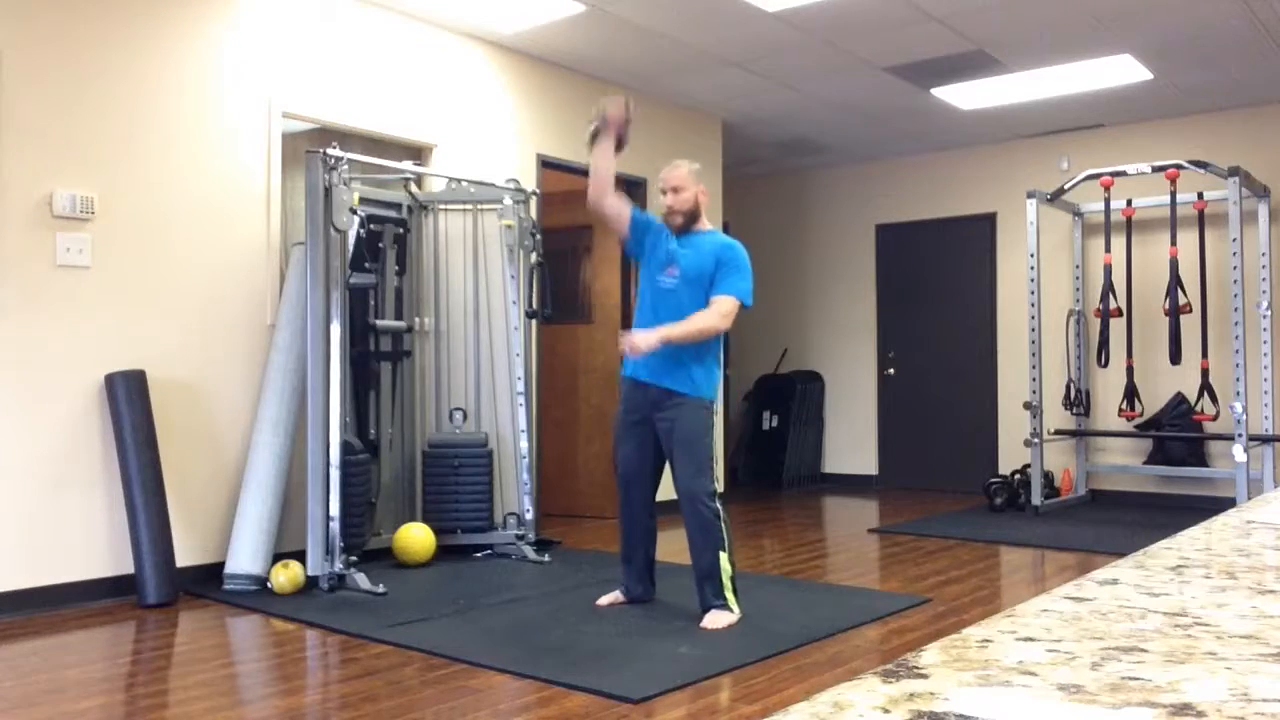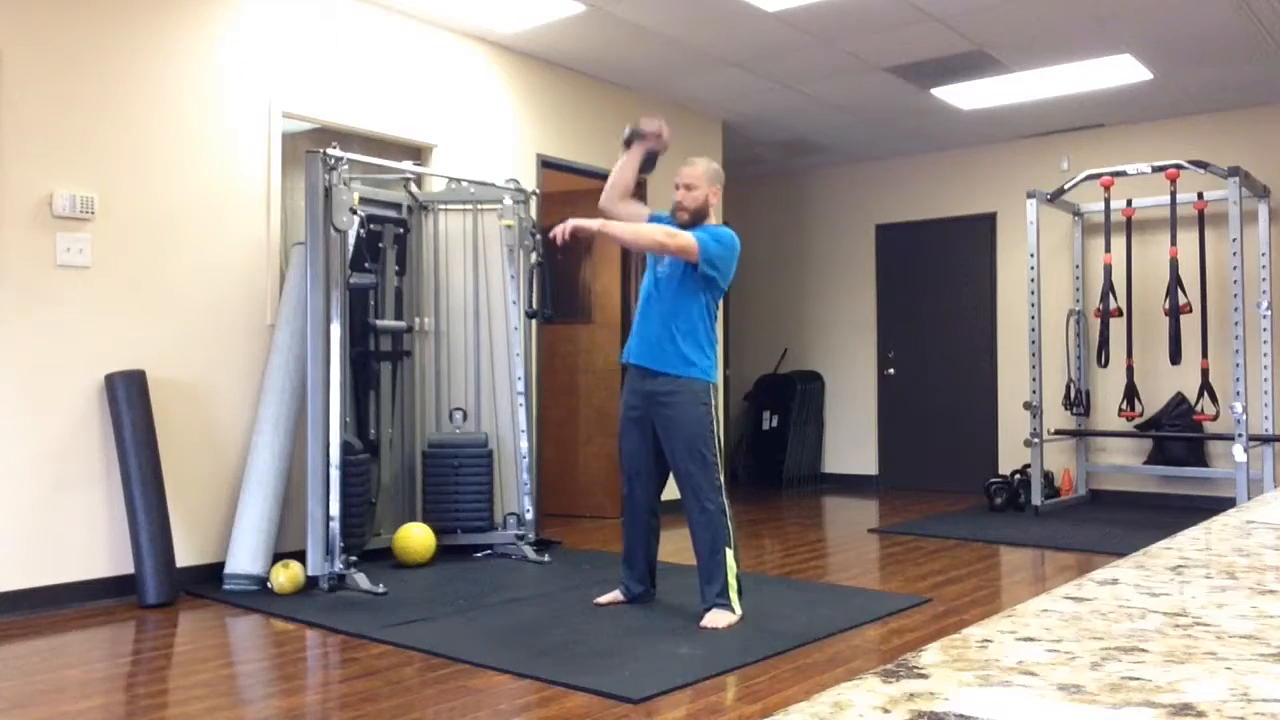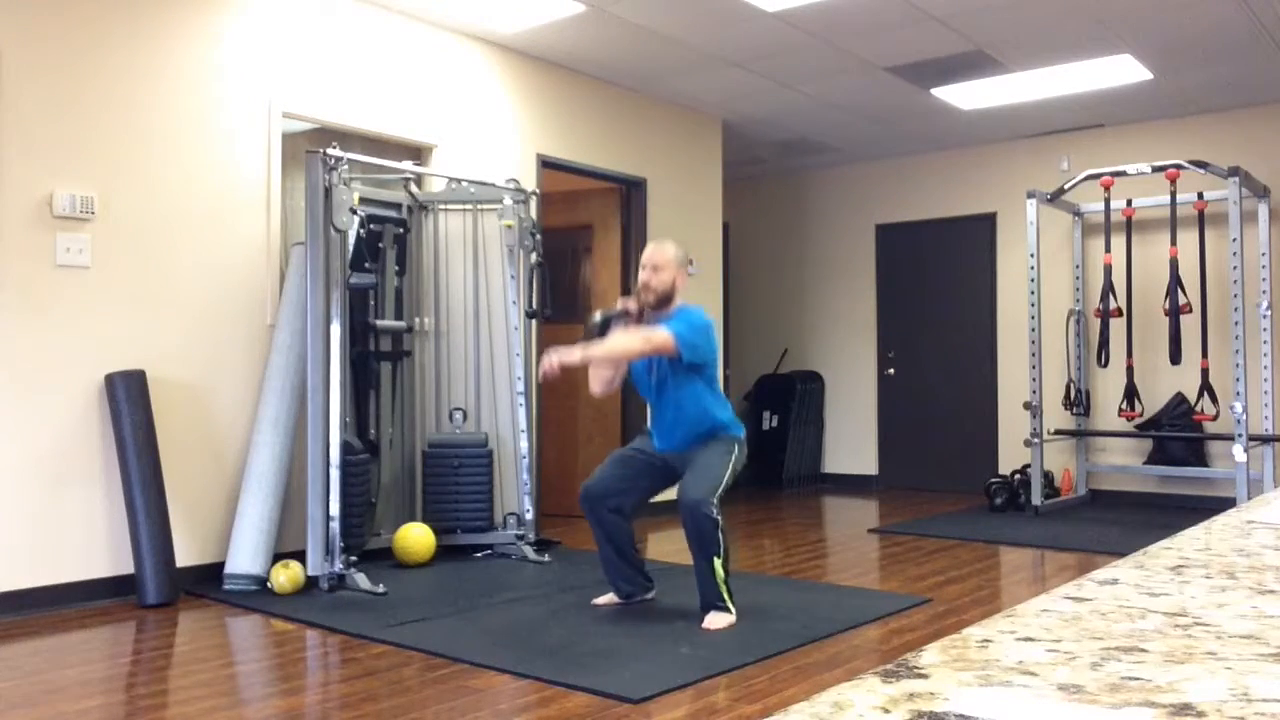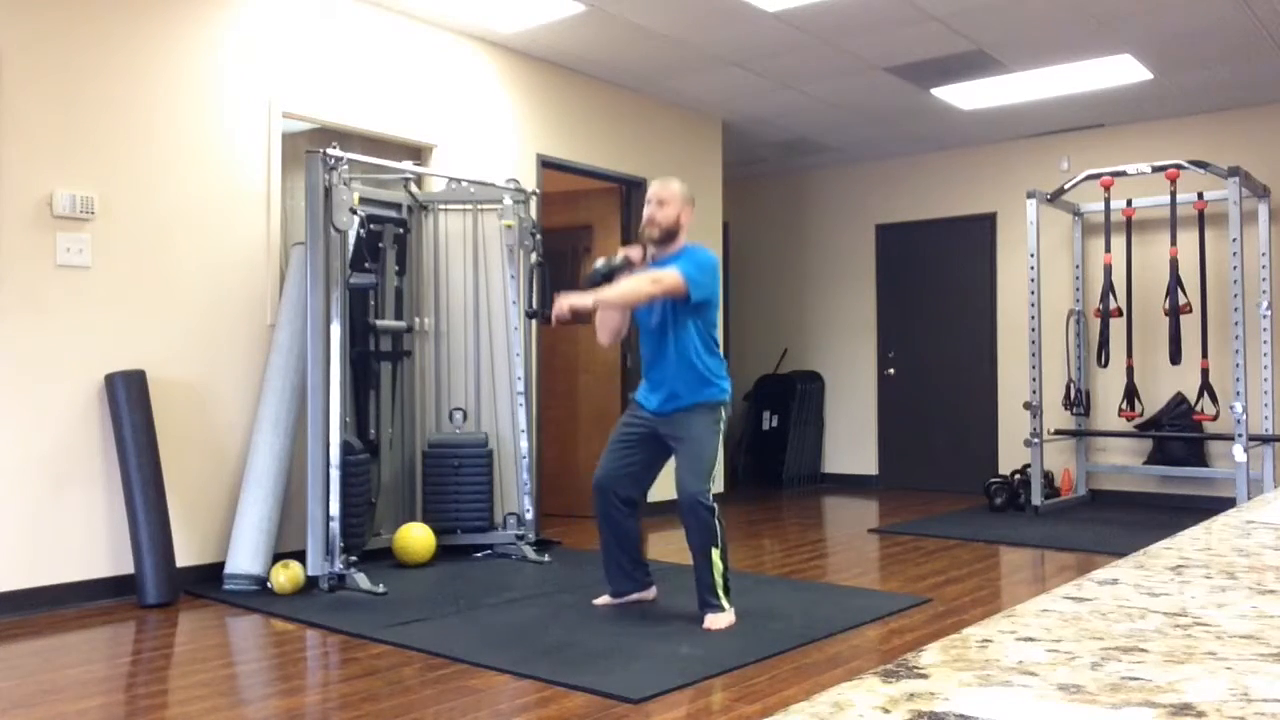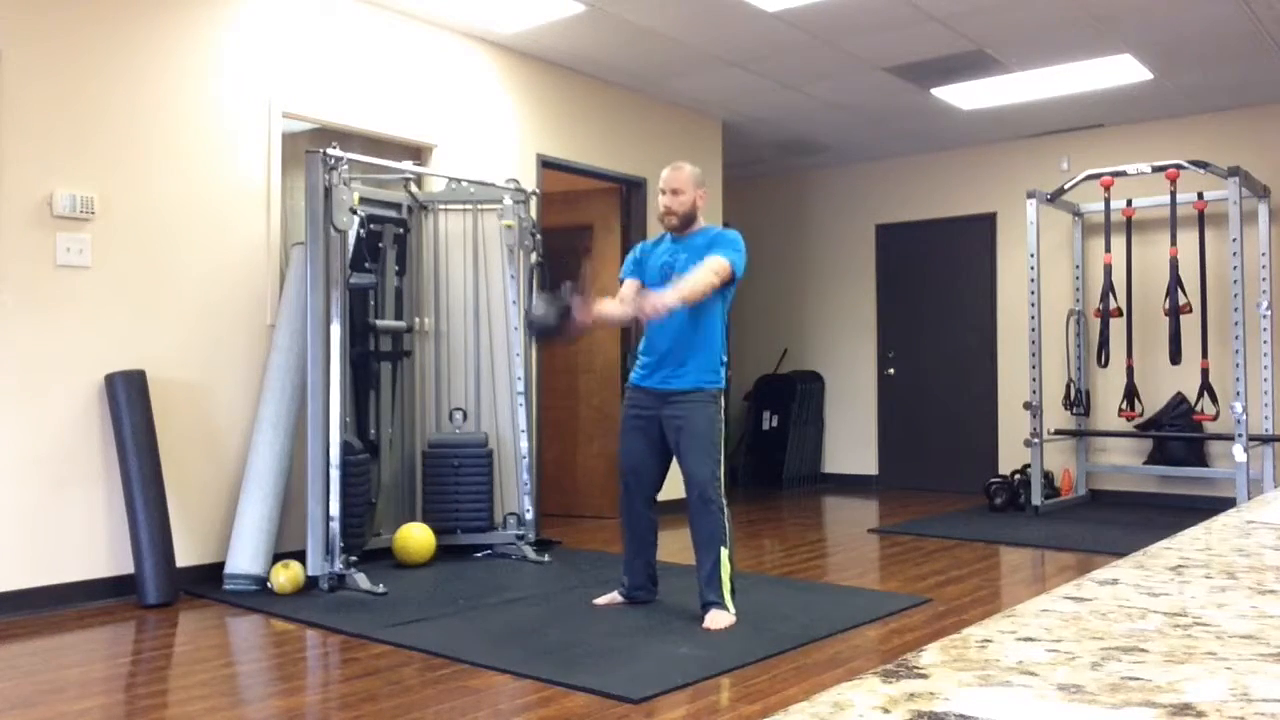
dt=1s
person 1, frame 1
left shoulder: (728, 254)
right shoulder: (651, 238)
left elbow: (720, 318)
right elbow: (601, 200)
left wrist: (660, 336)
right wrist: (608, 135)
left hip: (688, 393)
right hip: (638, 386)
left knee: (697, 495)
right knee: (632, 491)
left ankle: (721, 599)
right ankle: (636, 584)
person 1, frame 2
left shoulder: (721, 241)
right shoulder: (661, 227)
left elbow: (666, 240)
right elbow: (612, 201)
left wrist: (589, 225)
right wrist: (640, 149)
left hip: (687, 384)
right hip: (640, 377)
left knee: (701, 492)
right knee: (637, 487)
left ankle: (723, 598)
right ankle: (637, 583)
person 1, frame 3
left shoulder: (694, 324)
right shoulder: (635, 325)
left elbow: (645, 345)
right elbow: (600, 387)
left wrist: (575, 354)
right wrist: (617, 327)
left hip: (714, 440)
right hip: (662, 442)
left knee: (697, 500)
right knee: (597, 493)
left ankle: (719, 602)
right ankle: (632, 584)
person 1, frame 4
left shoulder: (701, 262)
right shoulder: (639, 268)
left elbow: (656, 285)
right elbow: (608, 336)
left wrist: (584, 299)
right wrist: (624, 272)
left hip: (698, 405)
right hip: (647, 404)
left knee: (693, 496)
right knee: (609, 487)
left ankle: (716, 602)
right ankle: (630, 584)
person 1, frame 5
left shoulder: (724, 241)
right shoulder: (644, 253)
left elbow: (711, 276)
right elbow: (624, 302)
left wrist: (668, 296)
right wrist: (595, 311)
left hip: (695, 388)
right hip: (644, 386)
left knee: (704, 489)
right knee: (634, 486)
left ankle: (719, 600)
right ankle: (638, 585)
